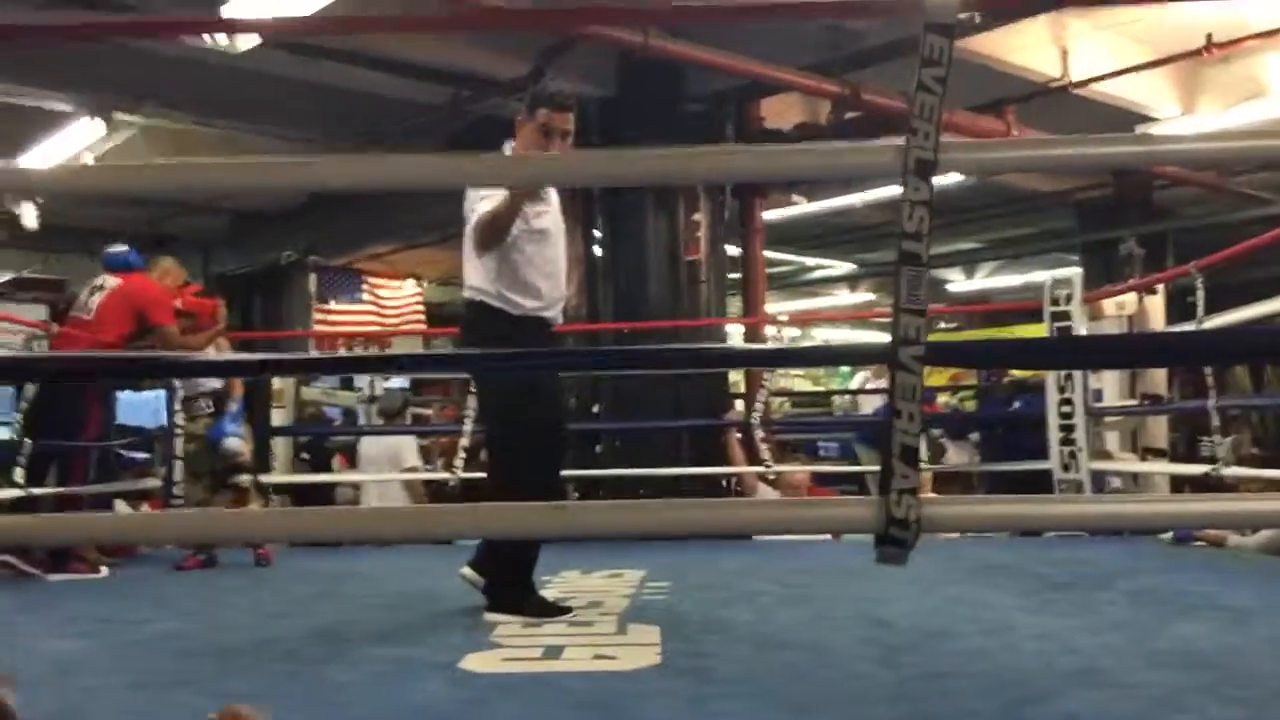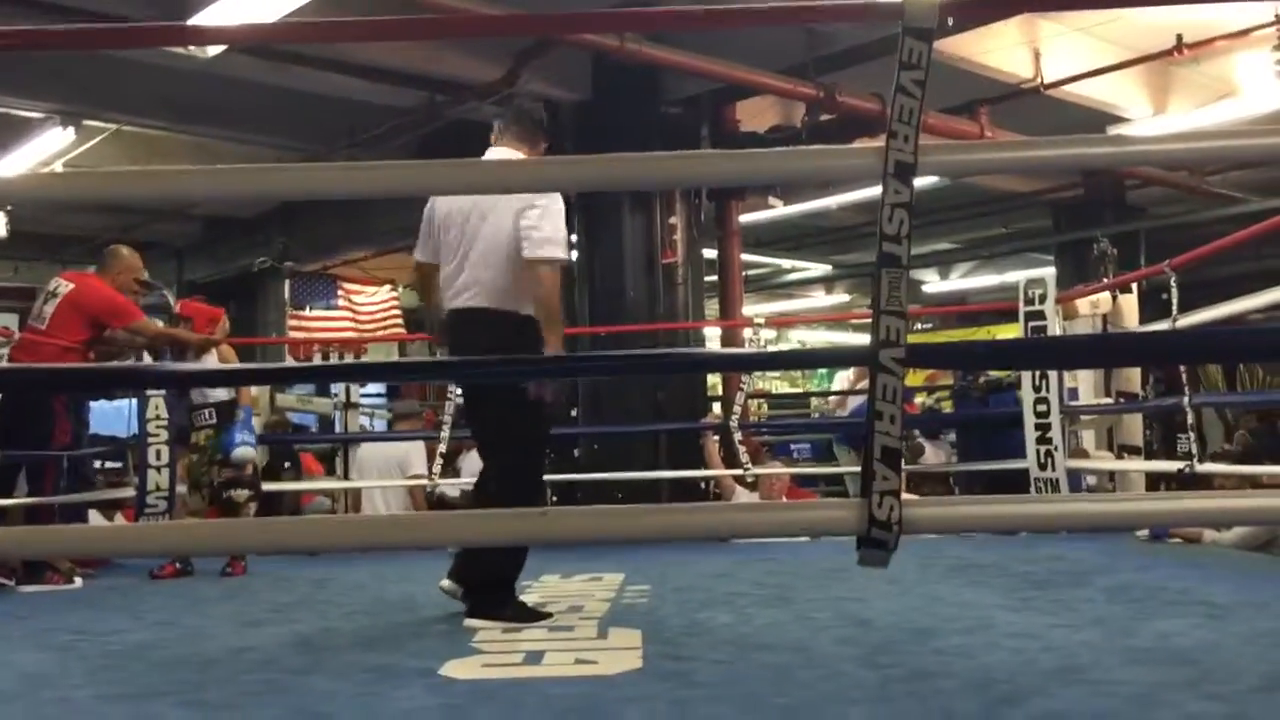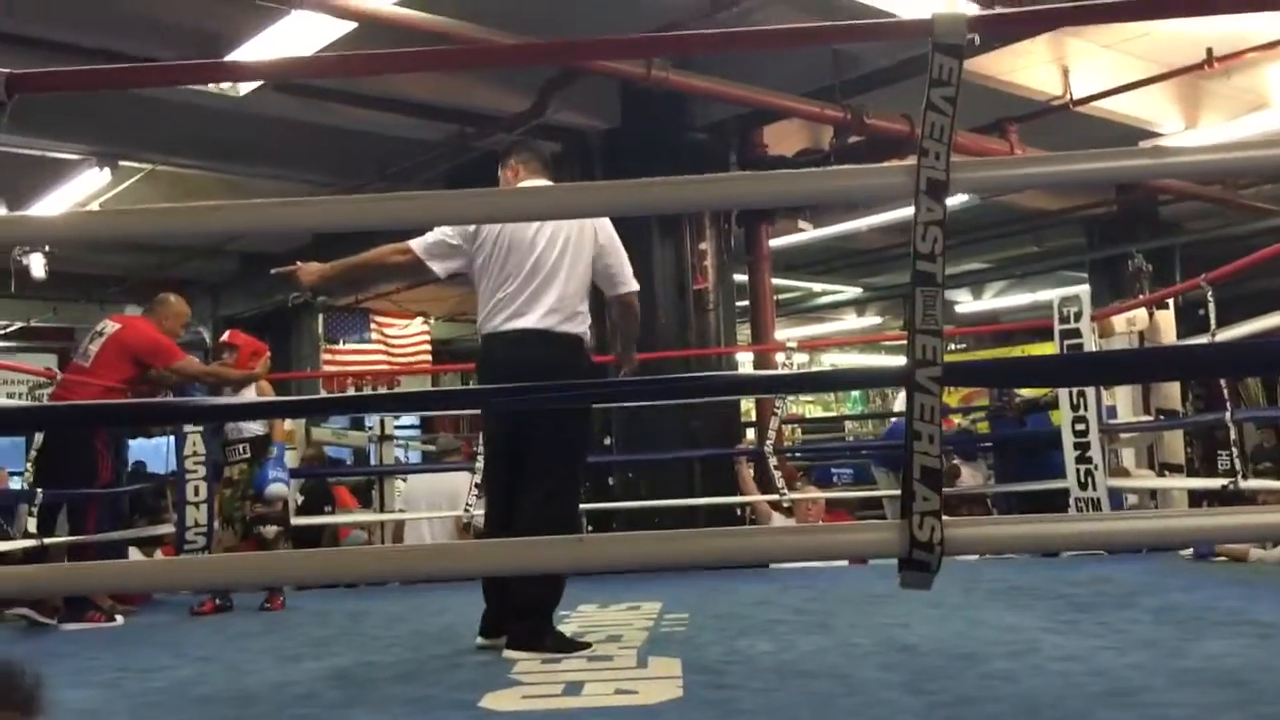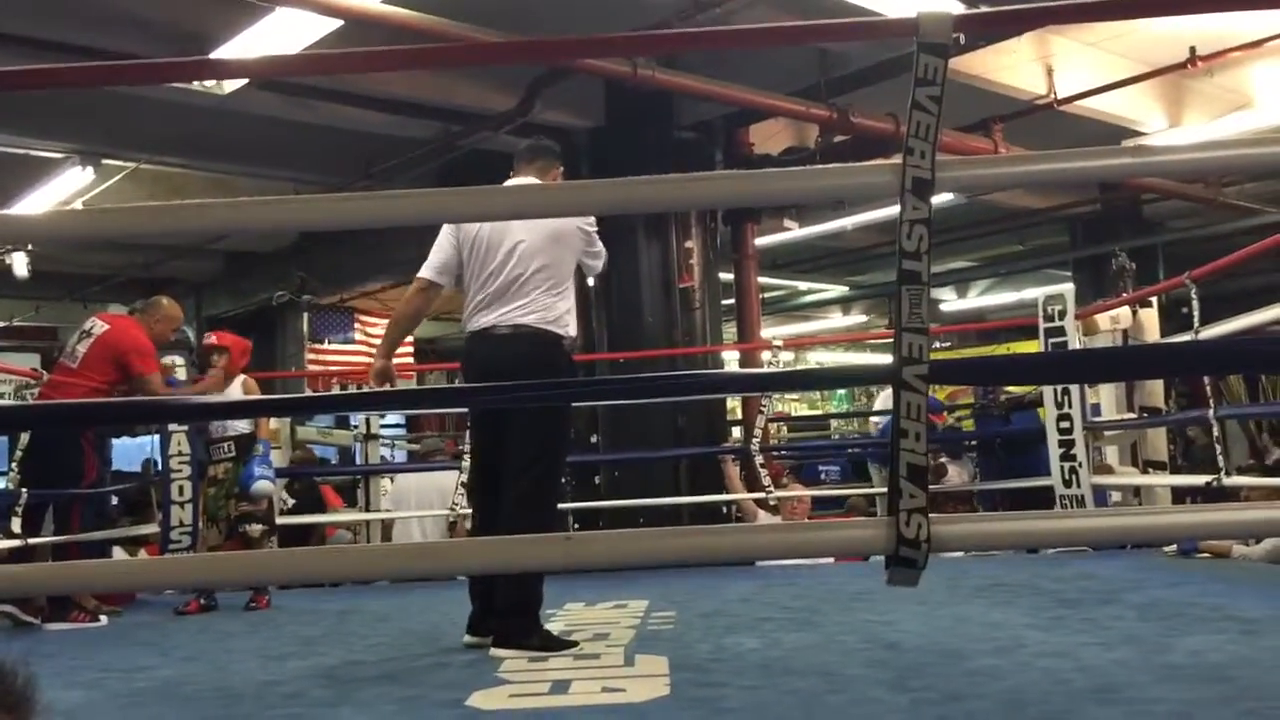
dt=0.7s
person 1, frame 1
left shoulder: (542, 182)
right elbow: (484, 237)
right wrist: (510, 204)
left hip: (533, 331)
right hip: (501, 331)
left knee: (544, 452)
right knee: (520, 458)
left ankle: (494, 563)
right ankle: (508, 590)
person 1, frame 2
right shoulder: (537, 187)
left elbow: (423, 266)
right elbow: (544, 265)
left wrist: (439, 317)
right wrist: (553, 340)
left hip: (465, 330)
right hip: (508, 335)
left knee: (502, 459)
right knee: (518, 465)
left ankle: (471, 571)
right ankle: (489, 597)
person 1, frame 3
left shoulder: (483, 215)
right shoulder: (589, 216)
left elbow: (401, 257)
right elbow: (625, 298)
left wrist: (325, 273)
right wrist: (626, 350)
left hip: (502, 357)
right hip: (561, 358)
left knee: (504, 489)
right knee: (553, 491)
left ankle: (499, 618)
right ankle: (530, 627)
person 1, frame 4
left shoulder: (467, 216)
right shoulder: (572, 214)
left elbow: (423, 290)
right elbow: (595, 264)
left wrist: (384, 353)
left hip: (483, 353)
right hip: (539, 354)
left knee: (490, 484)
right knee: (532, 488)
left ankle: (485, 616)
right ankle: (516, 625)
person 2, frame 1
left shoulder: (105, 281)
right shoulder: (152, 292)
right elbow: (177, 347)
right wrist: (215, 331)
right hip: (85, 376)
left knee: (42, 454)
right knee: (79, 462)
right ankle: (63, 555)
person 2, frame 2
left shoulder: (66, 281)
right shoulder: (104, 296)
right elbow: (159, 335)
left wrist: (139, 339)
right wrist: (207, 340)
right hip: (49, 385)
right knee: (46, 473)
right ankle: (35, 568)
person 2, frame 3
left shoulder: (115, 324)
right shoulder: (149, 337)
right elbow: (204, 374)
left wrist: (178, 378)
right wrist: (253, 374)
right hip: (88, 424)
left knee: (51, 505)
right knee: (91, 512)
right ankle: (78, 606)
person 2, frame 4
left shoulder: (100, 321)
right shoulder: (136, 341)
right elbow: (161, 397)
left wrist: (149, 376)
right wrist: (206, 386)
right hip: (75, 425)
left knee: (36, 505)
right knee: (76, 512)
right ankle: (61, 606)
person 3, frame 1
left shoulder: (217, 343)
left elbow: (237, 382)
left wrist: (232, 416)
left hip: (224, 417)
right hip: (196, 423)
left knee: (239, 480)
right knee: (199, 487)
left ankle: (258, 543)
right ankle: (204, 549)
person 3, frame 2
left shoulder: (222, 351)
right shoulder: (188, 356)
left elbow: (244, 388)
left wrist: (243, 425)
left hip: (227, 428)
right hip: (200, 433)
left knee: (236, 496)
right knee: (193, 494)
left ankle: (238, 556)
right ankle: (182, 558)
person 3, frame 3
left shoulder: (260, 386)
right shoulder: (225, 390)
left elbow: (277, 424)
left wrist: (275, 461)
left hip: (260, 462)
right hip: (233, 466)
left knee: (269, 530)
right knee: (226, 530)
left ankle: (276, 592)
right ankle: (221, 594)
person 3, frame 4
left shoulder: (246, 383)
left elbow: (263, 422)
left wrist: (261, 459)
left hip: (245, 460)
right hip: (217, 464)
left knee: (254, 528)
right knee: (211, 530)
left ankle: (261, 591)
right ankle: (205, 594)
